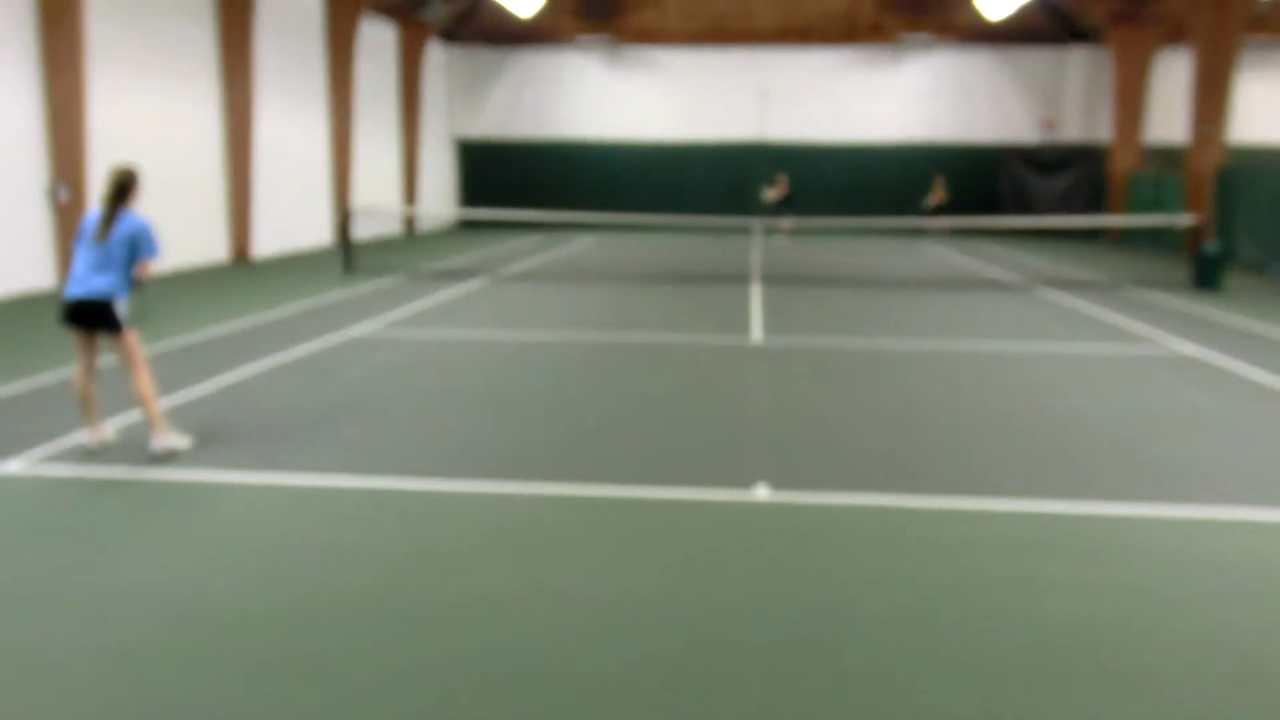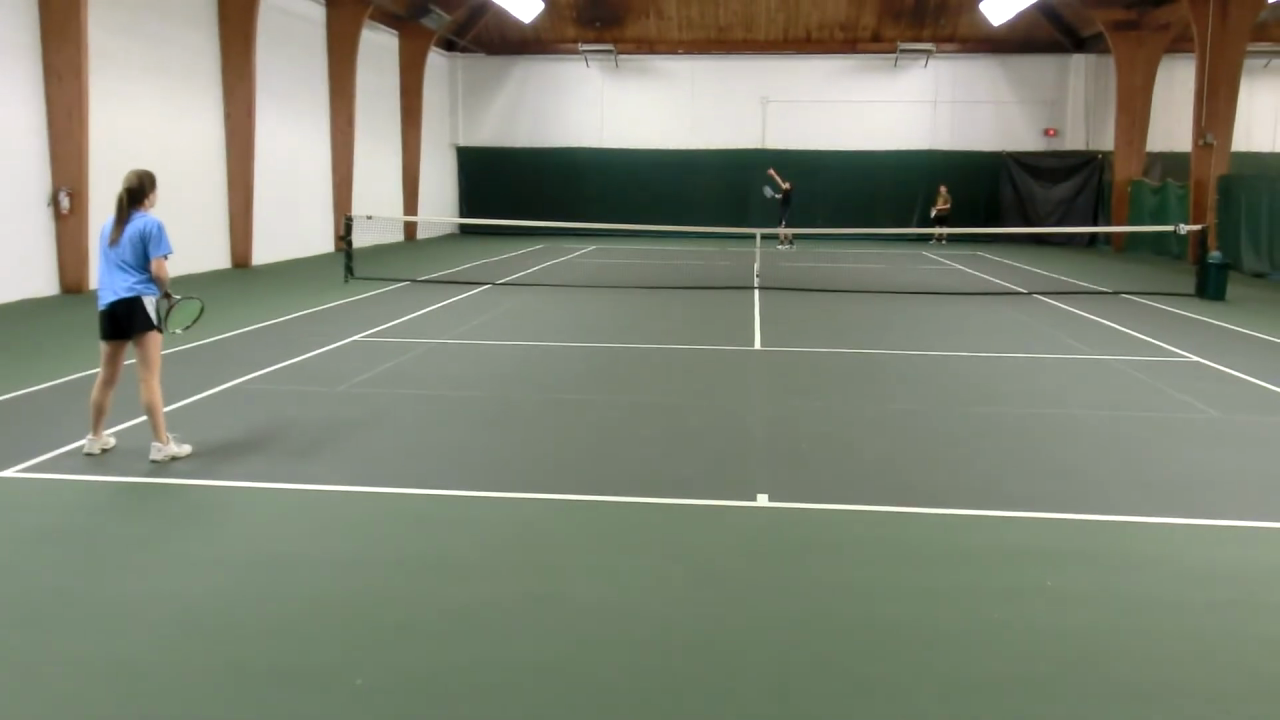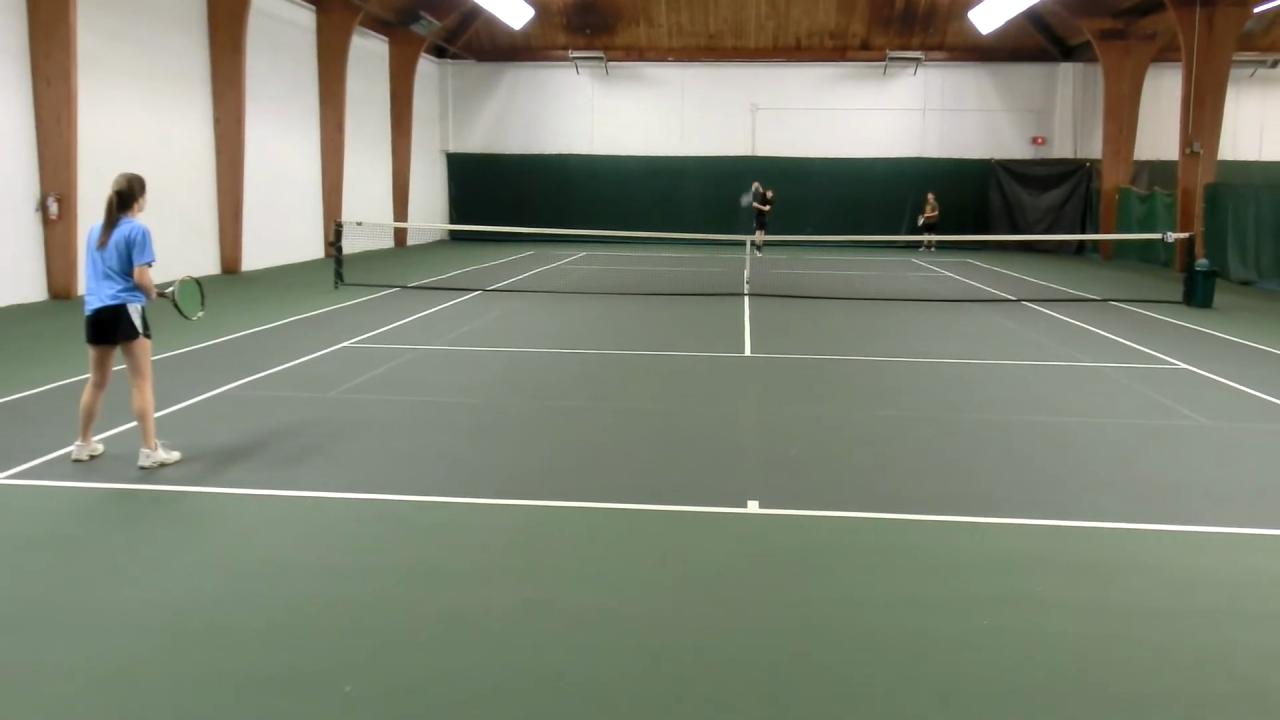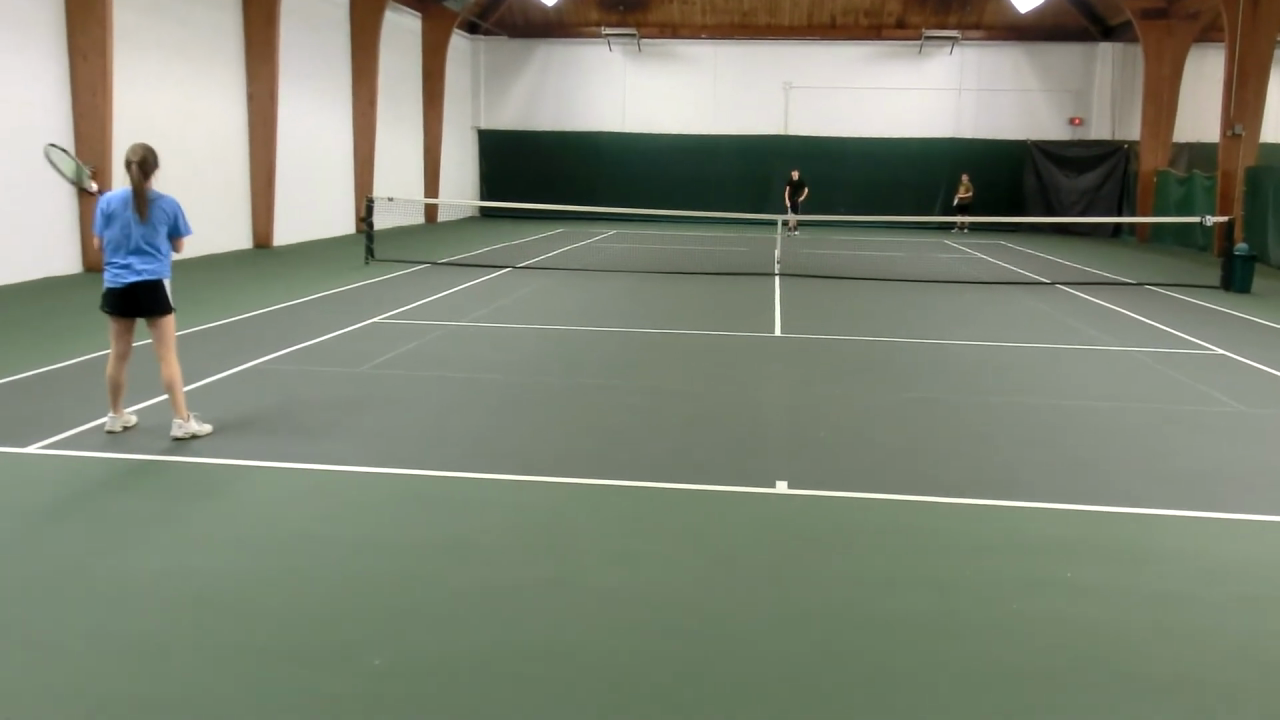
dt=1s
person 1, frame 1
left shoulder: (90, 219)
right shoulder: (137, 226)
left elbow: (78, 256)
right elbow: (141, 274)
left hip: (76, 298)
right hip: (109, 300)
left knee: (86, 366)
right knee: (138, 368)
left ankle: (95, 430)
right ankle: (160, 433)
person 1, frame 2
left shoulder: (108, 226)
right shoulder: (150, 224)
right elbow: (158, 271)
right wrist: (164, 289)
left hip: (108, 305)
right hip: (138, 303)
left knee: (107, 376)
right knee: (150, 377)
left ankle: (95, 437)
right ankle: (161, 443)
person 1, frame 3
left shoulder: (96, 230)
right shoulder: (137, 230)
left elbow: (96, 272)
right elbow: (140, 277)
right wrist: (151, 293)
left hip: (95, 311)
right hip: (124, 309)
left knee: (97, 381)
right knee: (142, 383)
left ankle: (83, 443)
right ankle: (150, 450)
person 1, frame 4
left shoulder: (108, 201)
right shoulder: (169, 205)
left elbow: (98, 246)
right elbow: (178, 247)
left hip: (117, 285)
right hip: (153, 285)
left knee: (119, 353)
right knee: (167, 355)
left ankle: (116, 415)
right ankle: (182, 420)
